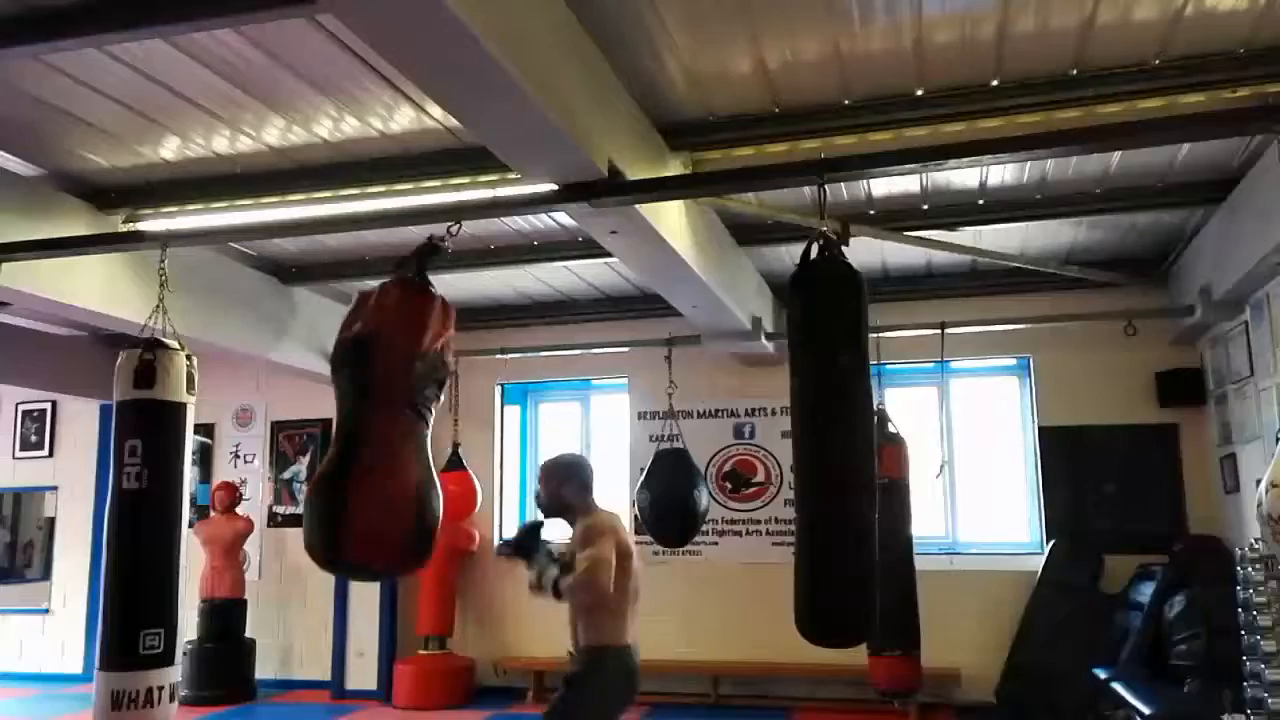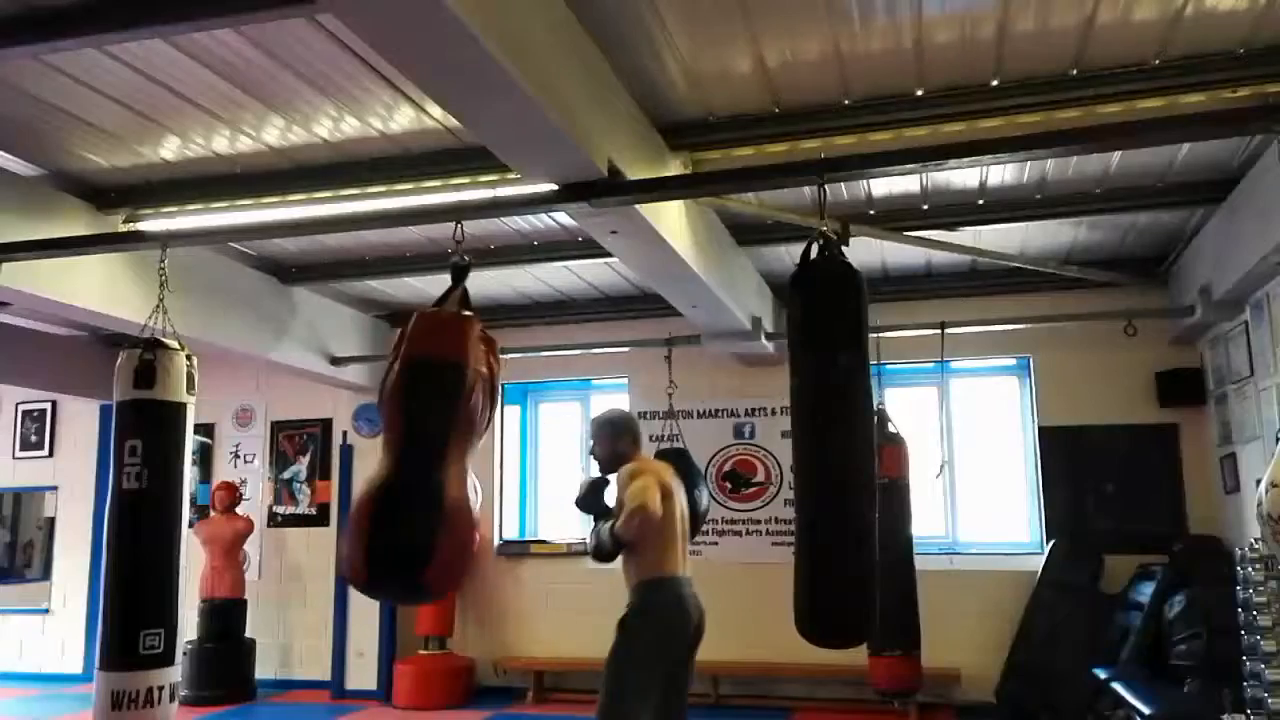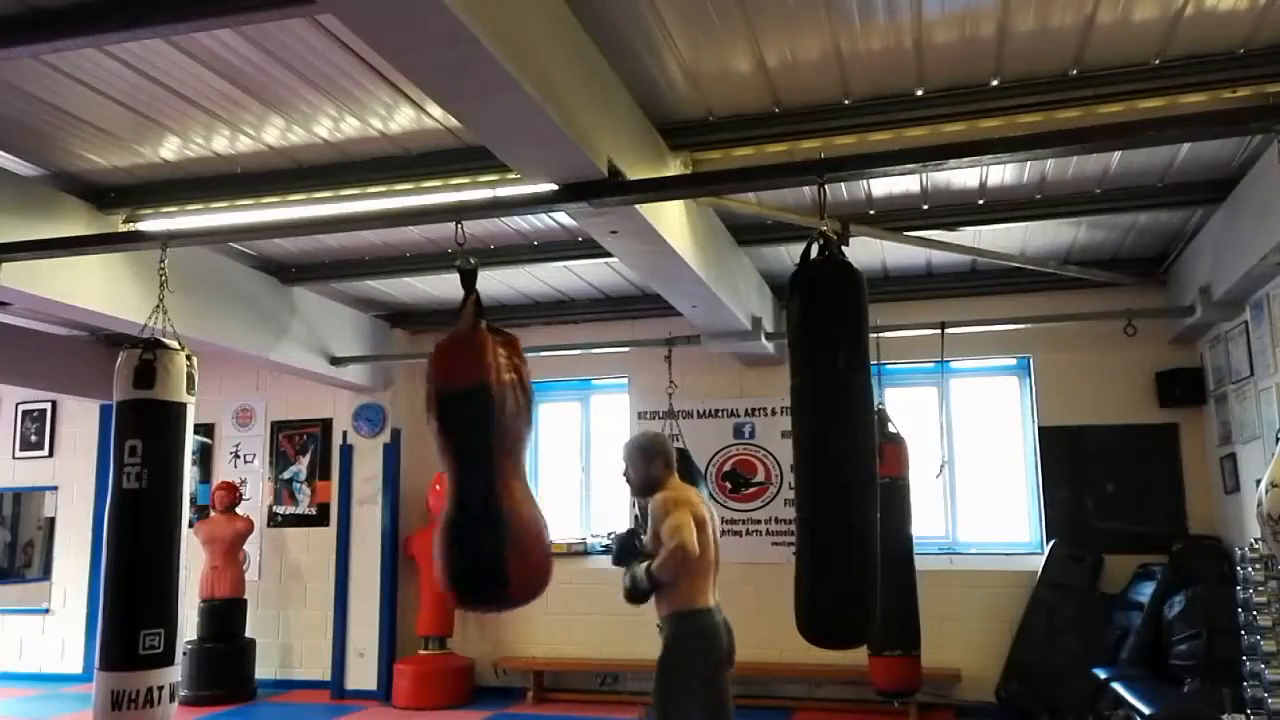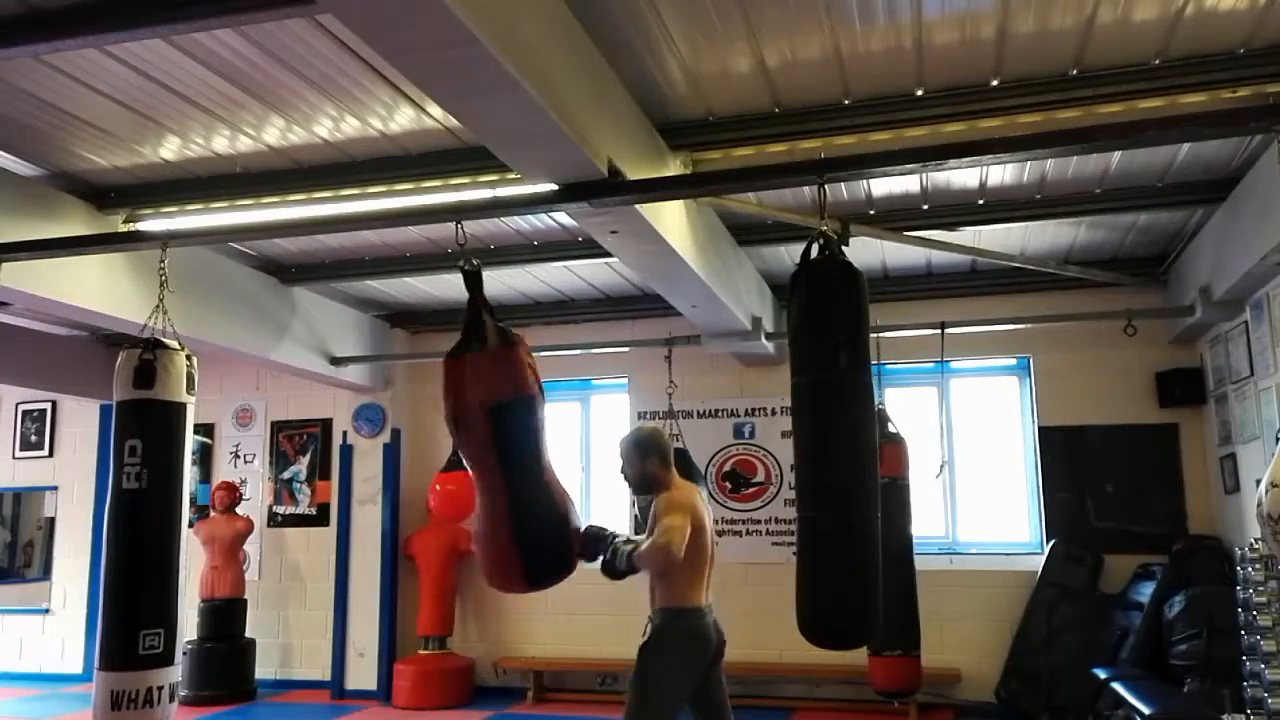
dt=0.3s
person 1, frame 1
left shoulder: (595, 529)
right shoulder: (602, 524)
left elbow: (595, 589)
left wrist: (549, 576)
right wrist: (554, 563)
left hip: (604, 667)
right hip: (618, 660)
person 1, frame 2
left shoulder: (634, 471)
right shoulder: (663, 473)
left elbow: (644, 511)
left wrist: (607, 533)
right wrist: (609, 518)
left hip: (657, 604)
right hip: (683, 602)
person 1, frame 3
left shoulder: (667, 500)
right shoulder: (693, 498)
left elbow: (683, 549)
left wrist: (645, 573)
right wrist: (645, 547)
left hip: (690, 631)
right hip: (713, 627)
person 1, frame 4
left shoulder: (673, 501)
right shoulder: (690, 495)
left elbow: (666, 552)
left wrist: (626, 555)
right wrist: (611, 539)
left hip: (678, 629)
right hip: (703, 625)
